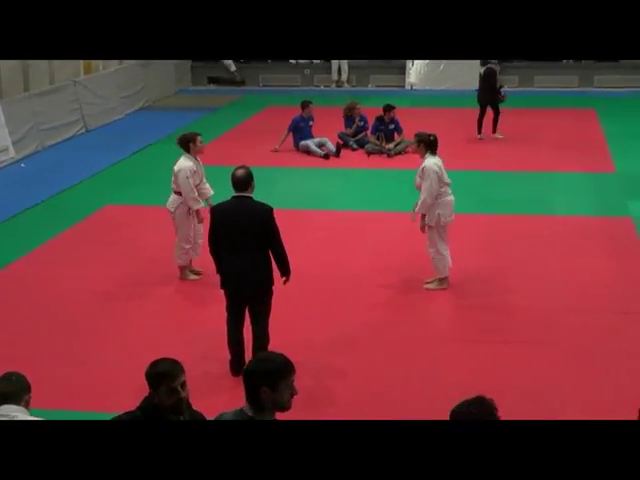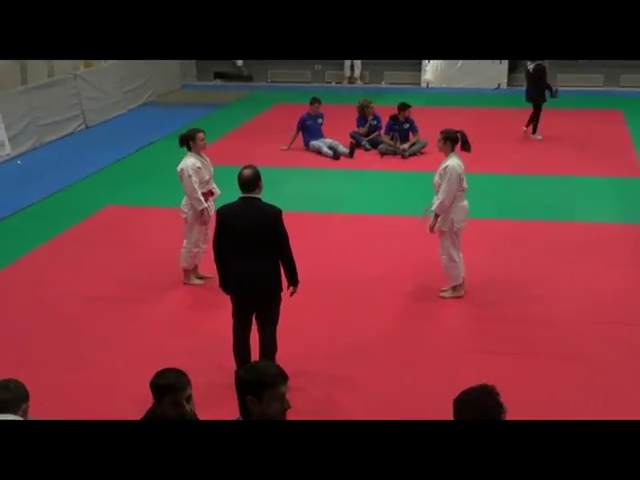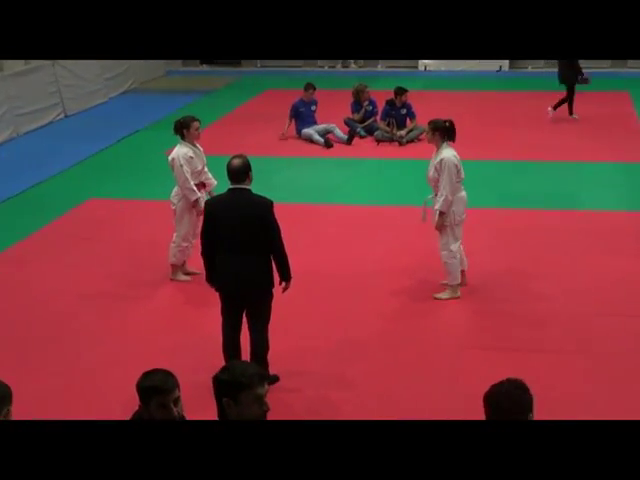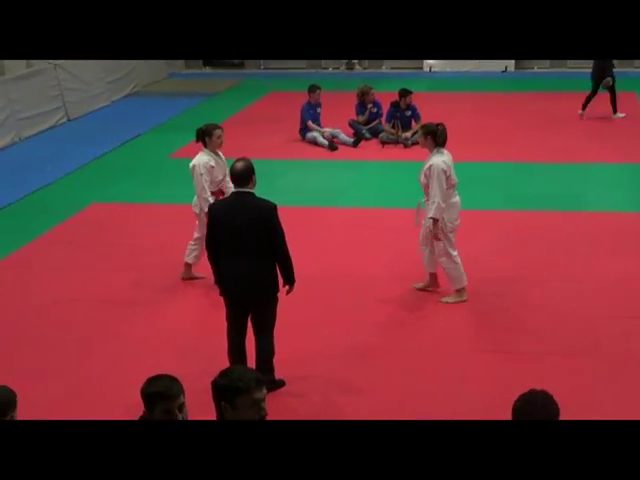
dt=0.4s
person 1, frame 1
left shoulder: (218, 210)
right shoulder: (263, 210)
left elbow: (214, 245)
right elbow: (275, 244)
left wrist: (222, 268)
right wrist: (285, 269)
left hip: (231, 276)
right hip: (258, 276)
left knee: (234, 321)
right knee: (259, 322)
left ankle: (237, 364)
person 1, frame 2
left shoulder: (225, 212)
right shoulder: (272, 213)
left elbow: (219, 250)
right elbow: (283, 249)
left wrist: (224, 279)
right wrist: (293, 278)
left hip: (238, 282)
right hip: (267, 282)
left knee: (240, 328)
right knee: (267, 330)
person 1, frame 3
left shoulder: (213, 205)
right shoulder: (263, 205)
left elbow: (206, 244)
right elbow: (275, 243)
left wrist: (211, 273)
right wrist: (285, 273)
left hip: (226, 277)
right hip: (257, 278)
left knee: (230, 327)
right knee: (258, 327)
person 1, frame 4
left shoulder: (216, 209)
right shoulder: (266, 208)
left elbow: (212, 248)
right elbow: (279, 247)
left wrist: (220, 276)
right wrist: (288, 277)
left hip: (231, 281)
right hip: (262, 281)
left knee: (235, 331)
right knee: (264, 331)
right ankle: (265, 379)
person 2, frame 1
left shoulder: (429, 166)
right shoulder: (432, 160)
left elbow: (428, 194)
left wrist: (422, 217)
right wrist: (424, 214)
left hip: (438, 208)
right hip: (441, 205)
left knee: (436, 245)
right knee: (439, 243)
left ankle: (442, 281)
right ankle: (442, 276)
person 2, frame 2
left shoulder: (452, 166)
right shoulder: (452, 160)
left elbow: (445, 196)
left wrist: (435, 219)
right wrist: (439, 216)
left hip: (451, 212)
right hip: (453, 210)
left knee: (448, 251)
right knee: (453, 249)
left ankle: (458, 288)
right ankle: (457, 284)
person 2, frame 3
left shoulder: (446, 158)
right shoulder: (440, 151)
left elbow: (446, 190)
left wrist: (440, 216)
right wrist: (440, 213)
left hip: (451, 204)
right hip: (449, 201)
left knee: (447, 245)
right knee: (453, 242)
left ankle: (453, 288)
right ankle: (460, 276)
person 2, frame 4
left shoulder: (436, 164)
right shoulder: (441, 154)
left elbow: (437, 196)
left wrist: (434, 224)
left hip: (444, 210)
right hip: (442, 206)
left knee: (445, 252)
right knee: (426, 242)
left ankle: (460, 291)
right ankle: (432, 281)
person 3, frame 1
left shoulder: (195, 160)
right shoulder: (185, 166)
left elbow: (201, 182)
right elbow: (189, 191)
left wrist: (208, 201)
right wrist: (198, 211)
left hip: (190, 203)
right hip: (181, 204)
left knee: (197, 236)
right knee: (185, 239)
left ankle: (190, 266)
right ankle: (183, 272)
person 3, frame 2
left shoulder: (202, 158)
right shoulder: (189, 164)
right elbow: (193, 191)
left wrist: (211, 203)
right wrist: (203, 211)
left hip: (205, 203)
right hip: (195, 206)
left knee: (202, 239)
right knee: (193, 240)
left ankle: (195, 270)
right ankle: (187, 275)
person 3, frame 3
left shoulder: (196, 147)
right shoulder: (181, 154)
left elbow: (203, 170)
right elbow: (185, 182)
left wrist: (210, 191)
right wrist: (197, 202)
left hip: (196, 194)
right hip: (185, 198)
left knee: (191, 233)
right knee: (183, 235)
left ankle: (182, 267)
right ankle: (174, 272)
person 3, frame 4
left shoulder: (218, 156)
right shoulder: (202, 162)
left elbow: (226, 180)
right elbow: (203, 191)
left hip: (217, 202)
right hip: (208, 205)
left knee: (201, 237)
left ankle: (187, 271)
